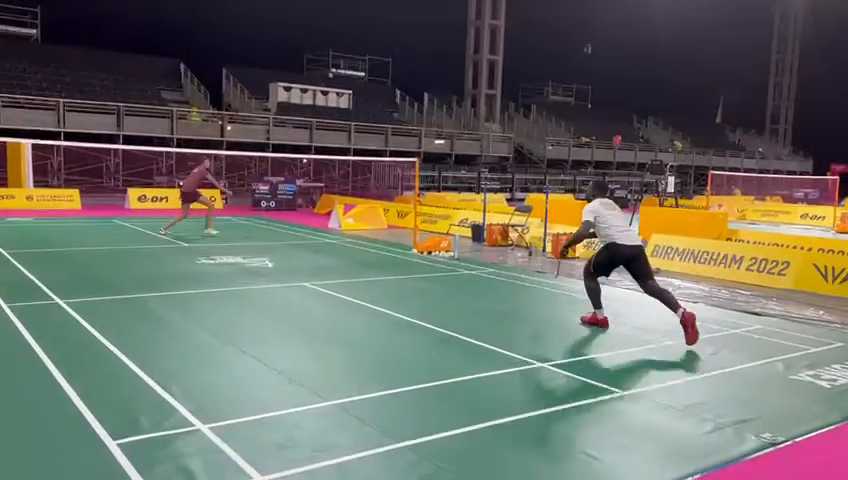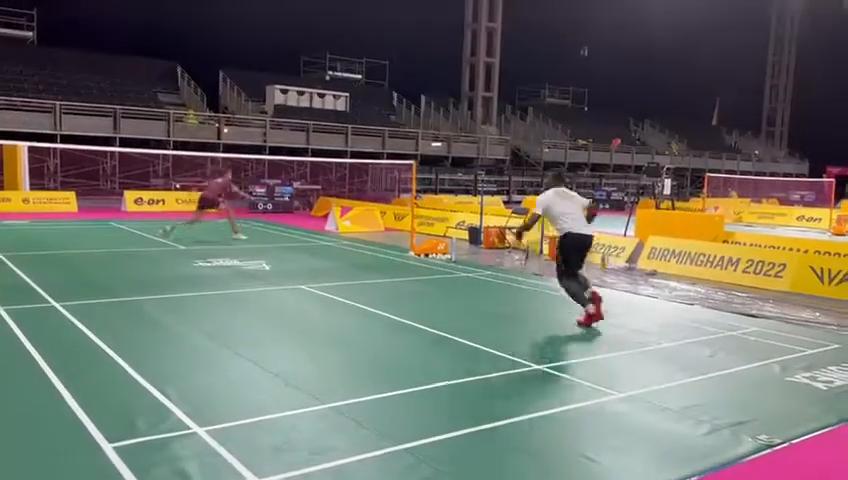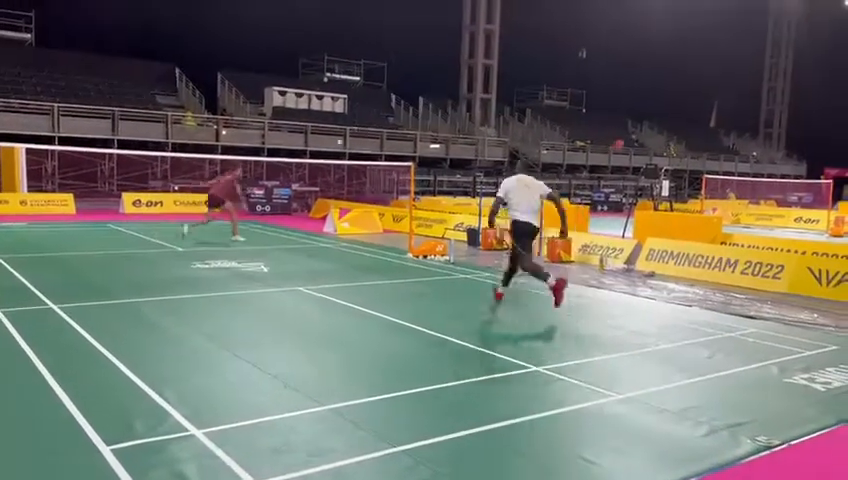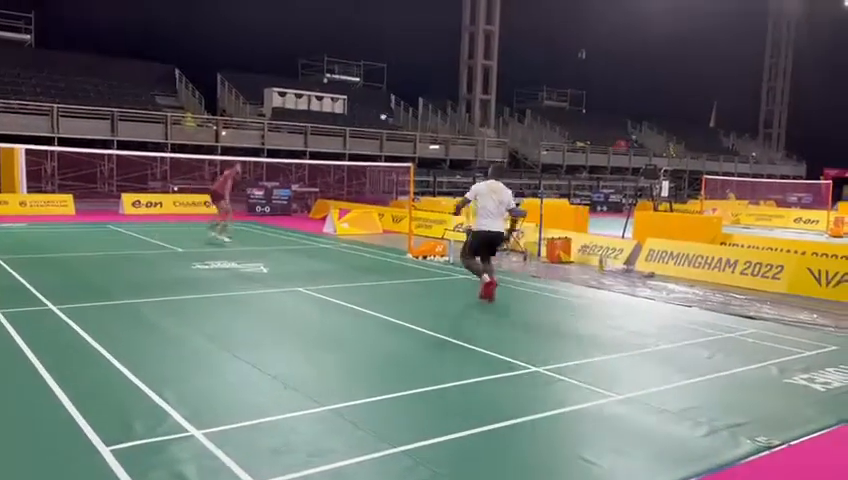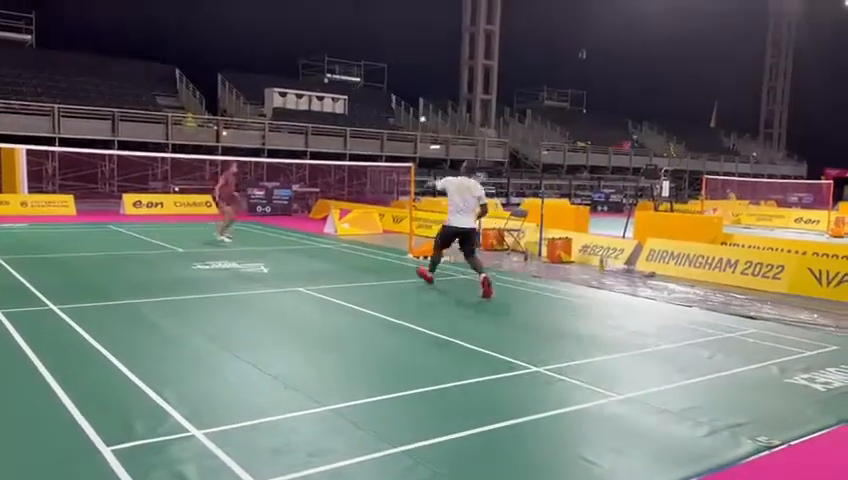
dt=0.2s
person 1, frame 1
left shoulder: (591, 207)
right shoulder: (612, 206)
left elbow: (583, 232)
left wrist: (567, 246)
right wrist: (576, 237)
left hip: (616, 247)
right hip: (636, 246)
left knee: (589, 273)
right knee: (651, 286)
left ankle: (599, 316)
right ankle: (683, 315)
person 1, frame 2
left shoulder: (545, 197)
right shoulder: (573, 195)
left elbow: (530, 223)
right elbow: (593, 210)
left wrist: (518, 232)
left hip: (570, 236)
right hip: (587, 236)
left knee: (565, 277)
right knee: (573, 273)
left ankle: (591, 310)
right ankle: (591, 294)
person 1, frame 3
left shoulder: (508, 182)
right shoulder: (538, 184)
left elbow: (495, 206)
right elbow: (557, 201)
left wrist: (491, 221)
right wrist: (563, 226)
left hip: (520, 224)
right hip: (533, 226)
left knee: (525, 262)
right knee: (514, 257)
left ankle: (554, 283)
right ankle: (501, 290)
person 1, frame 4
left shoulder: (478, 187)
right shoulder: (506, 192)
left elbow: (461, 205)
right elbow: (515, 216)
left wrist: (457, 211)
right wrist: (508, 233)
left hip: (482, 229)
right hip: (498, 232)
left knee: (467, 259)
right knee: (486, 260)
left ankle: (487, 280)
right ankle: (488, 290)
person 1, frame 5
left shoulder: (450, 181)
right shoulder: (478, 187)
left elbow: (433, 186)
right elbow: (484, 210)
left hip: (452, 225)
right hip: (470, 228)
left knee: (438, 248)
right knee: (471, 256)
left ankle: (429, 274)
right ankle: (484, 278)
